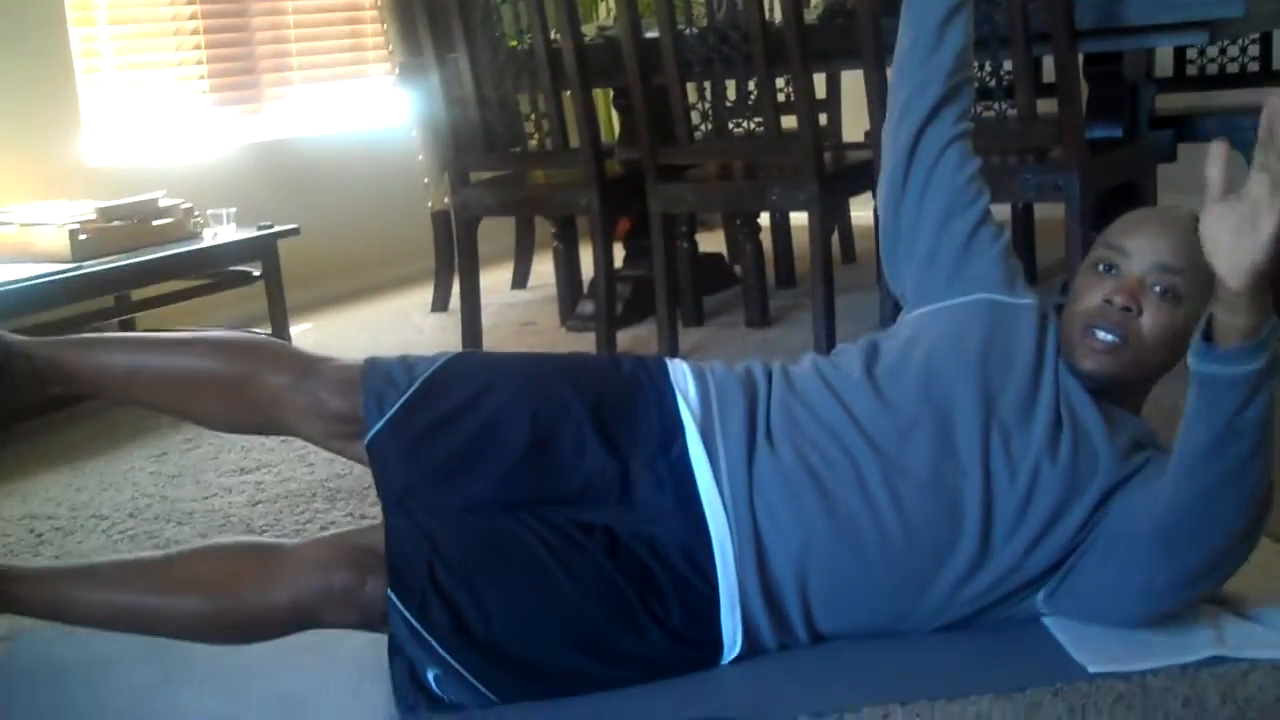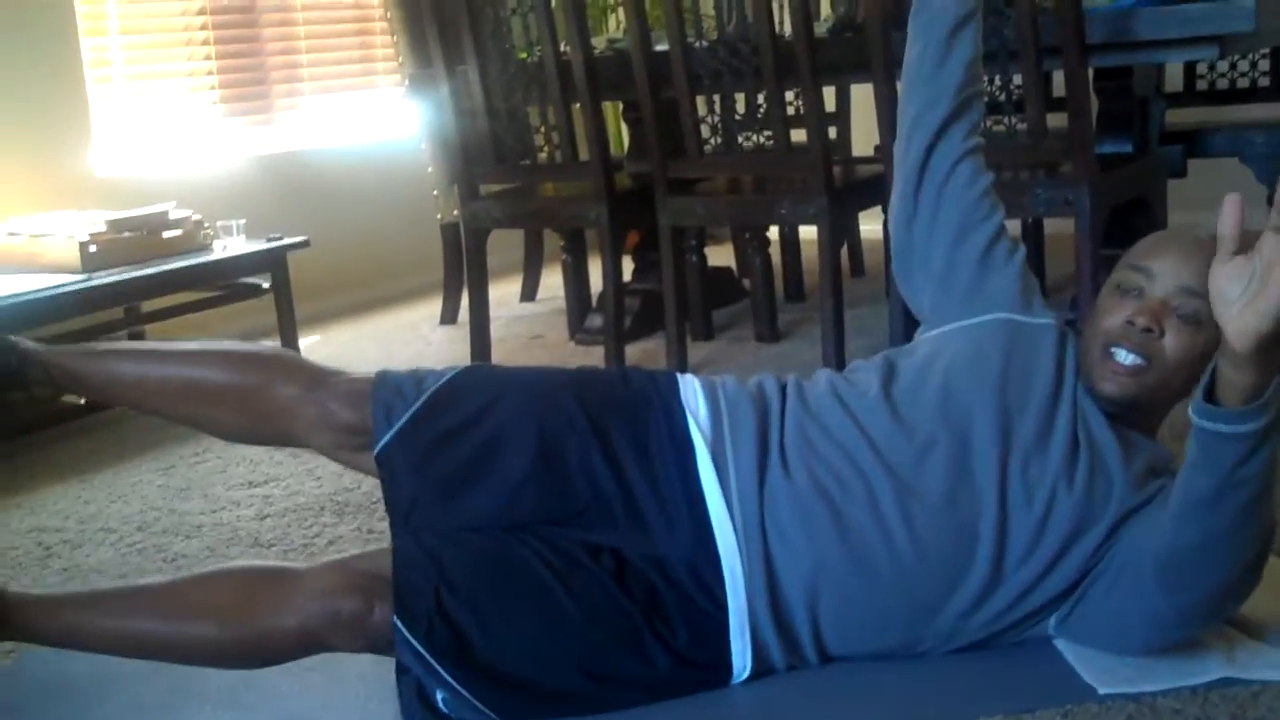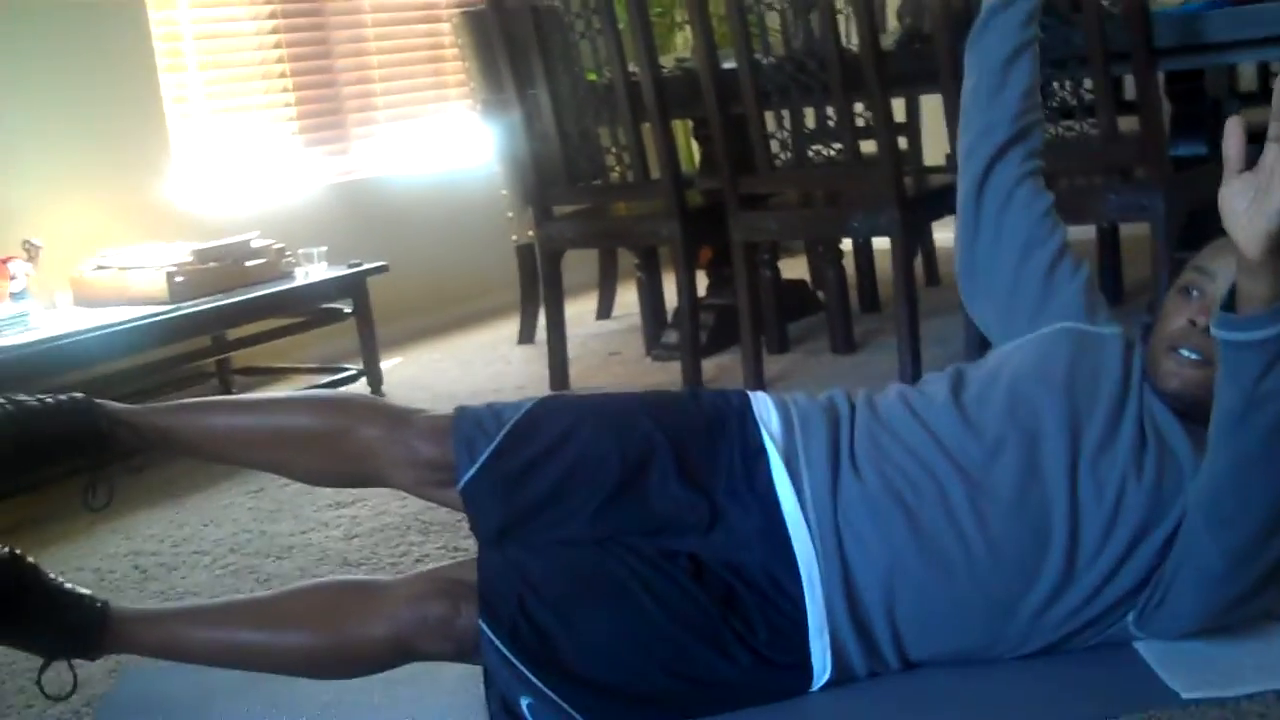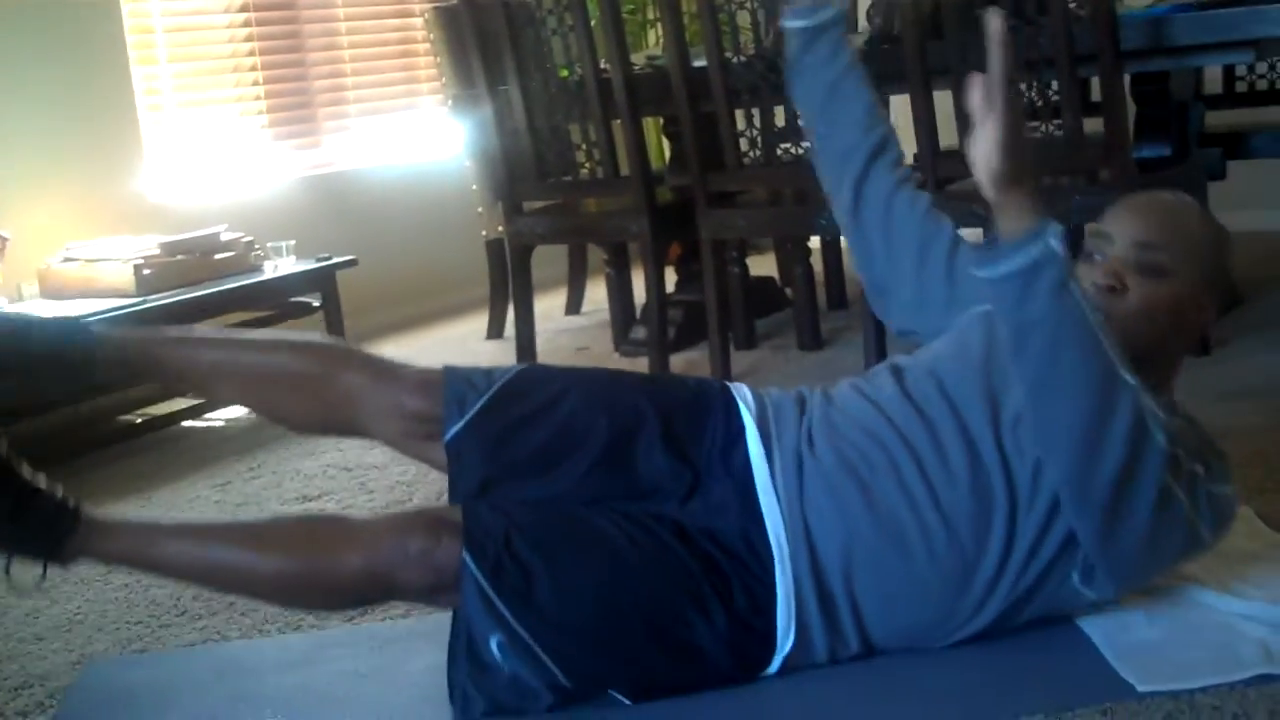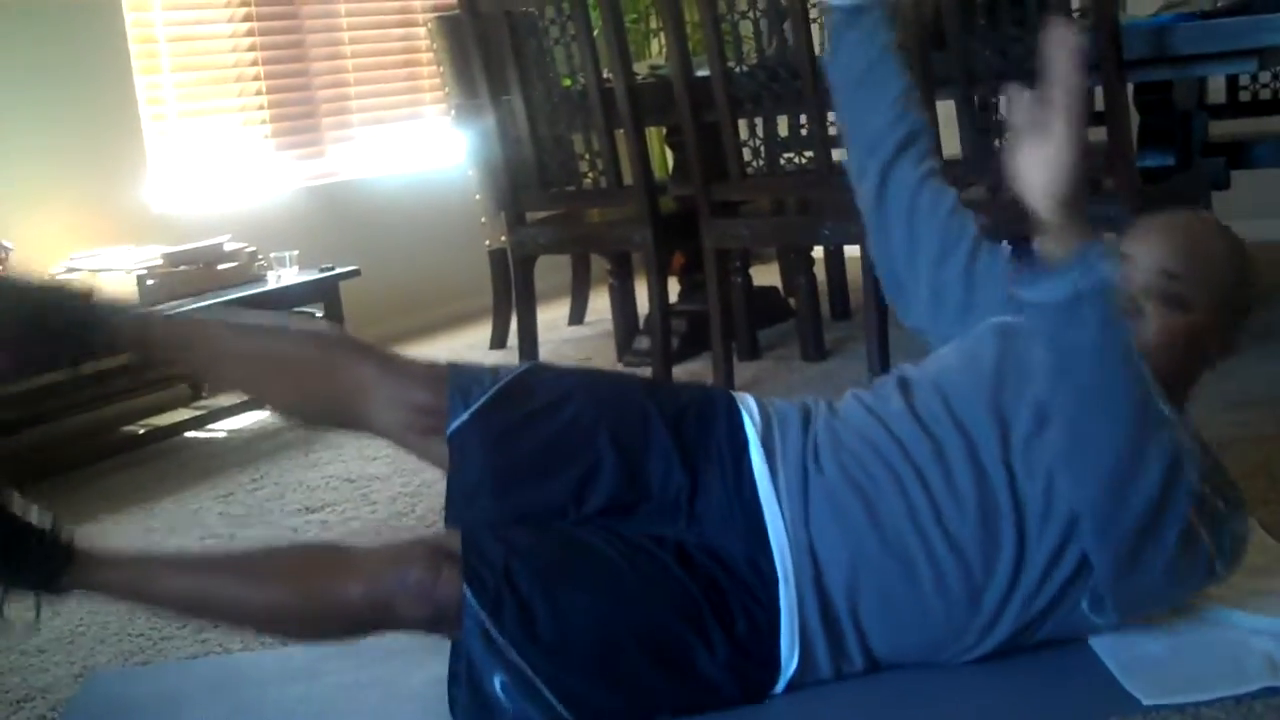
dt=0.4s
person 1, frame 1
left shoulder: (1129, 495)
right shoulder: (993, 304)
right elbow: (925, 139)
left hip: (698, 584)
right hip: (671, 420)
left knee: (327, 578)
right knee: (312, 389)
person 1, frame 2
left shoulder: (1147, 519)
right shoulder: (1013, 322)
right elbow: (938, 160)
left hip: (708, 603)
right hip: (688, 436)
left knee: (339, 605)
right knee: (325, 402)
person 1, frame 3
right shoulder: (1079, 332)
right elbow: (998, 175)
left hip: (785, 606)
right hip: (762, 449)
left knee: (427, 612)
right knee: (401, 439)
right ankle: (105, 416)
person 1, frame 4
left shoulder: (1171, 495)
right shoulder: (1000, 306)
left elbow: (1085, 435)
right elbow: (869, 179)
left wrist: (1012, 204)
left hip: (756, 588)
right hip: (733, 442)
left knee: (411, 549)
right knee: (387, 391)
person 1, frame 5
left shoulder: (1179, 520)
right shoulder: (1018, 313)
left elbow: (1104, 467)
right elbow: (893, 177)
left wrist: (1060, 226)
left hip: (759, 605)
right hip: (740, 453)
left knee: (411, 580)
right knee: (387, 389)
